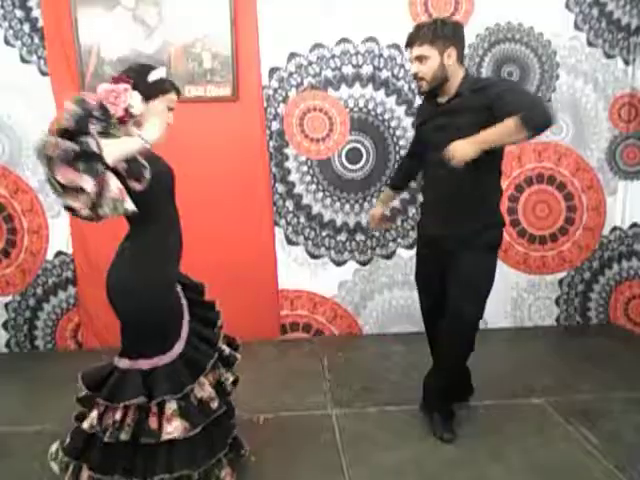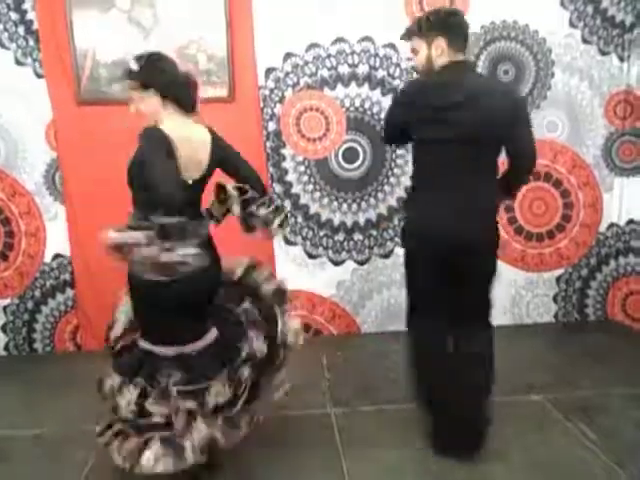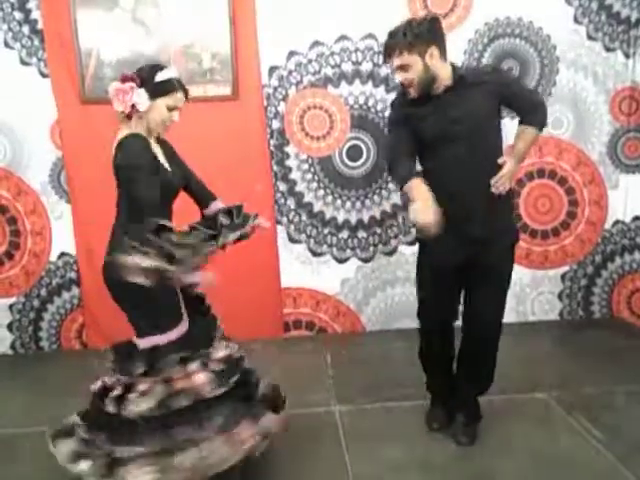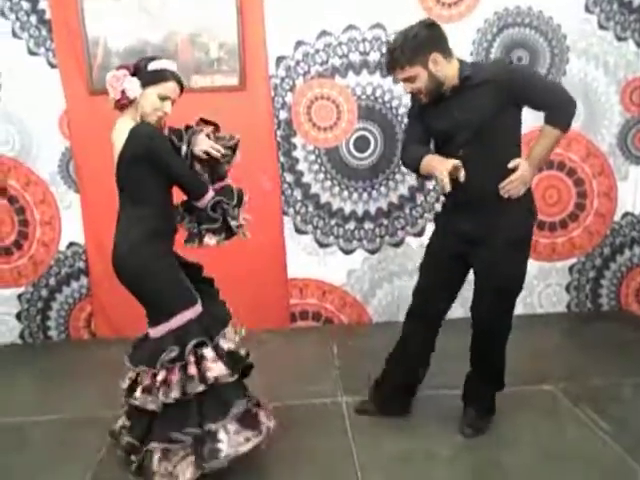
dt=0.7s
person 1, frame 1
left shoulder: (493, 93)
right shoulder: (427, 109)
left elbow: (539, 116)
left wrist: (475, 143)
right wrist: (384, 200)
left hip: (476, 238)
right hip: (432, 234)
left knee: (460, 322)
right knee: (435, 320)
left ankle: (437, 399)
right ankle: (455, 386)
person 1, frame 2
left shoulder: (417, 94)
right shoulder: (506, 98)
left elbow: (391, 136)
right elbow: (523, 167)
left hip: (428, 231)
right hip: (477, 231)
left knee: (427, 325)
right knee: (472, 325)
left ankle: (451, 429)
right ankle: (467, 430)
person 1, frame 3
left shoulder: (488, 82)
right shoulder: (405, 107)
left elbow: (536, 109)
right elbow: (400, 161)
left wrist: (515, 160)
right wrist: (420, 197)
left hip: (494, 229)
right hip: (441, 233)
left knee: (484, 324)
right knee: (434, 322)
left ankle: (467, 406)
right ankle: (441, 398)
person 1, frame 4
left shoulder: (500, 78)
right shoulder: (424, 104)
left elbow: (562, 105)
right elbow: (411, 151)
left wrist: (533, 163)
right wrist: (436, 163)
left hip: (505, 219)
right hip: (455, 219)
left knee: (491, 316)
right knee: (425, 306)
left ankle: (479, 402)
right ankle: (393, 394)
person 2, frame 1
left shoulder: (125, 145)
right shoulder: (127, 148)
right elbow: (68, 151)
right wrist: (139, 140)
left hip: (154, 275)
right hip: (145, 282)
left knee: (183, 354)
right knee: (155, 367)
person 2, frame 2
left shoulder: (153, 138)
right shoulder: (205, 137)
left elbow: (166, 197)
right elbow: (253, 184)
left hip: (162, 269)
right hip: (199, 265)
left knee: (163, 359)
right knee: (201, 341)
left ankle: (175, 448)
person 2, frame 3
left shoulder: (156, 144)
right shoulder: (132, 147)
left elbow: (196, 187)
right elbow: (149, 213)
left wrist: (237, 223)
right wrist: (183, 262)
left hip: (156, 264)
right hip: (136, 268)
left knee: (189, 338)
right knee: (169, 349)
person 2, frame 4
left shoulder: (130, 131)
right shoulder: (146, 136)
left elbow: (173, 147)
right elbow: (192, 186)
left wrist: (192, 143)
left hip: (137, 250)
right hip: (145, 254)
left knee: (172, 336)
right knee: (191, 335)
left ankle: (154, 435)
right ankle: (193, 440)
